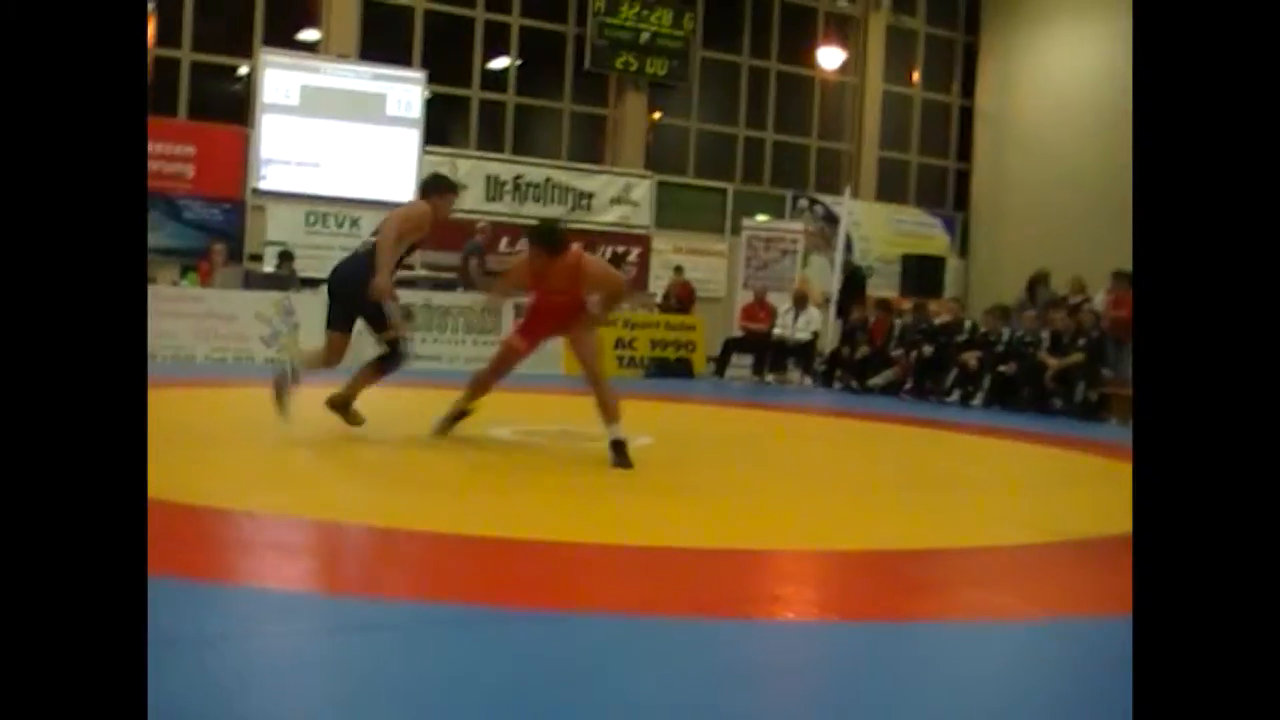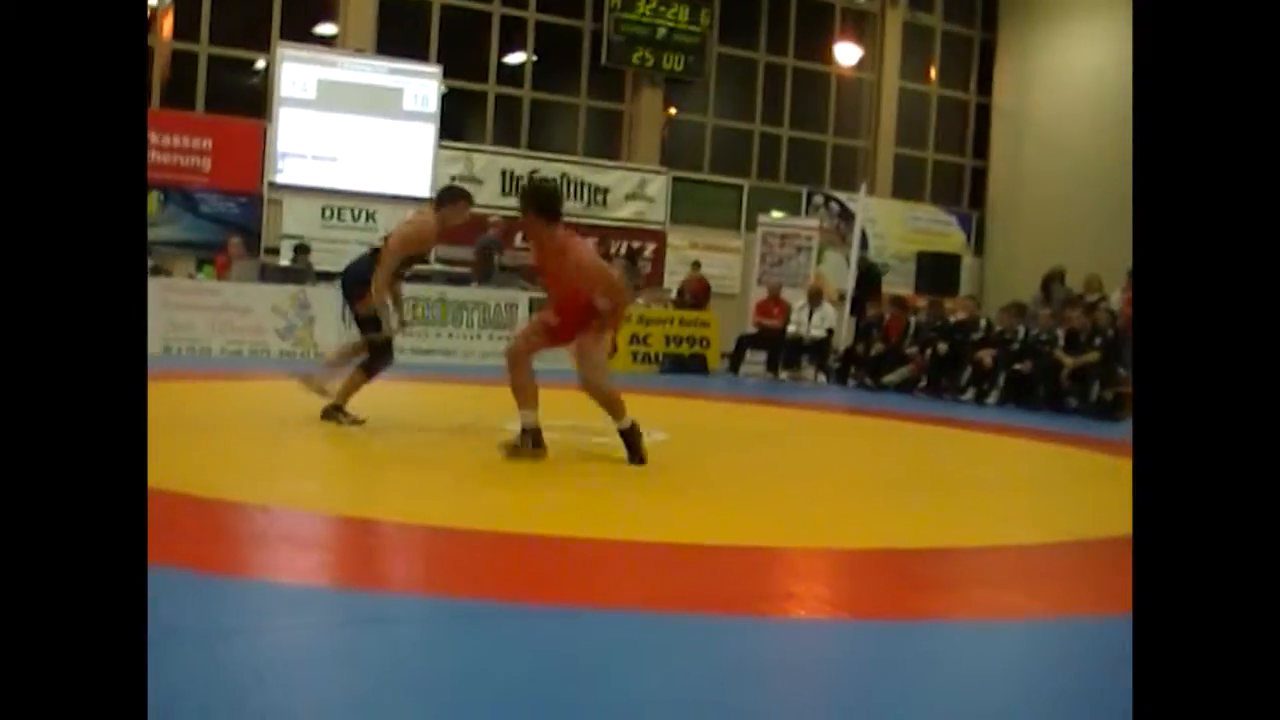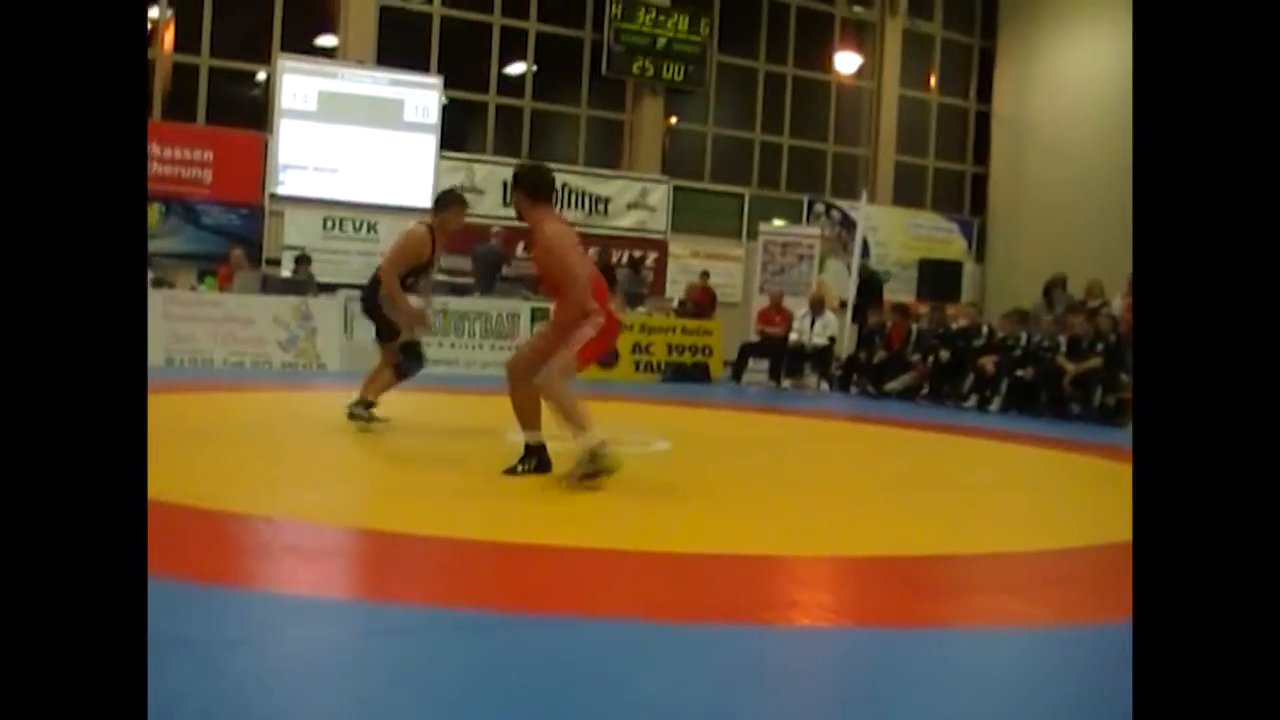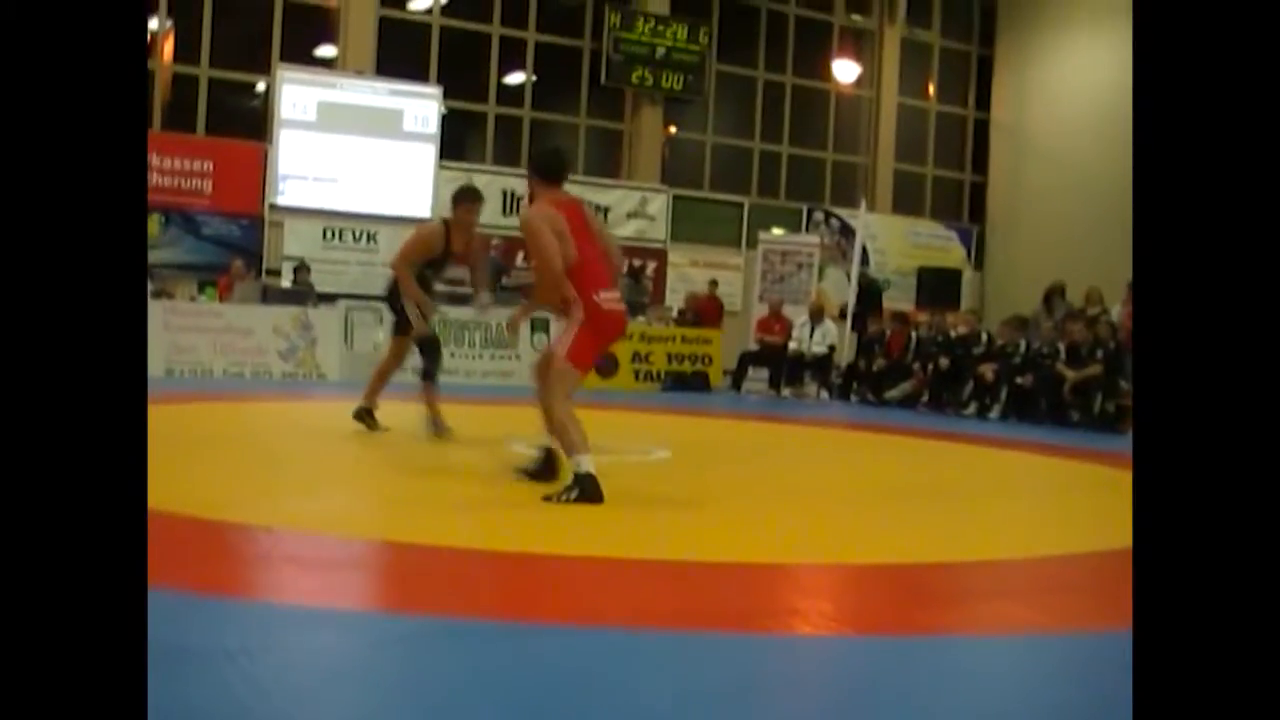
dt=0.2s
person 1, frame 1
left shoulder: (588, 267)
right shoulder: (525, 265)
left elbow: (621, 287)
right elbow: (501, 289)
left wrist: (595, 315)
left hip: (576, 316)
right hip: (541, 313)
left knee: (594, 371)
right knee: (495, 369)
left ankle: (617, 444)
right ankle: (460, 409)
person 1, frame 2
left shoulder: (578, 255)
right shoulder: (538, 240)
left elbow: (621, 296)
left wrist: (602, 328)
right wrist: (552, 306)
left hip: (594, 316)
right hip: (564, 310)
left knee: (592, 381)
right knee: (517, 350)
left ankle: (628, 430)
right ankle: (531, 434)
person 1, frame 3
left shoulder: (550, 235)
right shoulder: (549, 228)
left elbow: (580, 290)
left wrist: (552, 336)
right wrist: (555, 329)
left hip: (595, 318)
right hip: (574, 316)
left knee: (550, 383)
right knee: (517, 368)
left ankle: (595, 453)
right ankle: (536, 453)
person 1, frame 4
left shoulder: (534, 215)
right shoulder: (582, 209)
left elbow: (552, 272)
right elbow: (616, 259)
left wrist: (527, 308)
left hip: (590, 312)
right hip: (611, 307)
left knee: (555, 395)
right knee: (545, 369)
left ankle: (586, 481)
right ankle: (549, 457)
person 2, frame 1
left shoulder: (408, 214)
right shoulder: (422, 212)
right elbow: (391, 230)
left wrist: (394, 304)
right wrist: (382, 275)
left hip: (342, 275)
right hip: (363, 277)
left knee: (332, 353)
right knee: (396, 353)
left ankle: (294, 371)
right ankle: (343, 399)
person 2, frame 2
left shoulder: (421, 221)
right shoulder: (427, 225)
right elbow: (391, 251)
left wrist: (398, 308)
right wrist: (378, 295)
left hip: (358, 275)
right hip: (364, 279)
left knee: (375, 342)
right knee: (382, 354)
left ankle: (320, 375)
right ankle: (335, 407)
person 2, frame 3
left shoulder: (438, 237)
right shoulder: (419, 237)
right elbow: (387, 271)
left wrist: (420, 309)
right wrist: (407, 310)
left hip: (385, 296)
right hip: (381, 297)
left knee: (392, 358)
right knee: (413, 359)
left ankle: (362, 403)
right ankle: (363, 403)
person 2, frame 4
left shoulder: (472, 238)
right shoulder: (433, 232)
left elbow: (478, 265)
right elbow: (399, 263)
left wrist: (482, 292)
right wrist: (422, 300)
left hip: (419, 292)
right hip: (405, 291)
left knee: (396, 355)
right knee: (431, 351)
left ankle: (365, 408)
right ankle: (434, 417)
